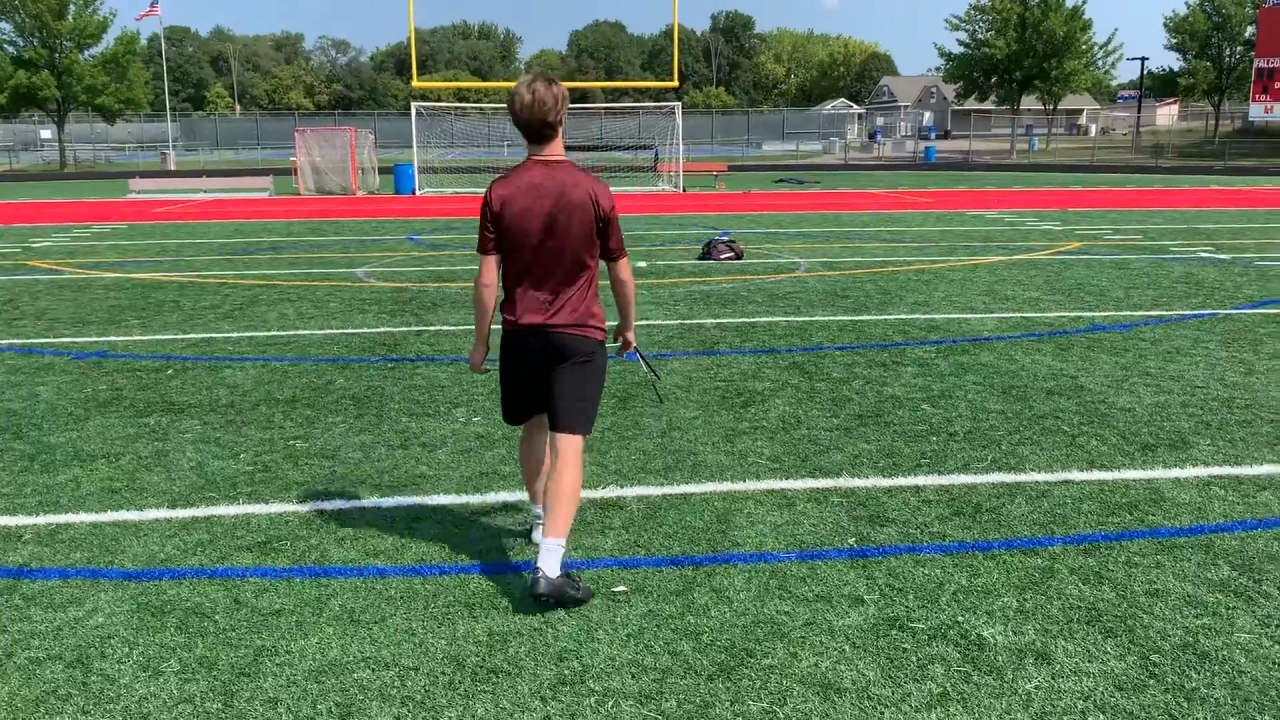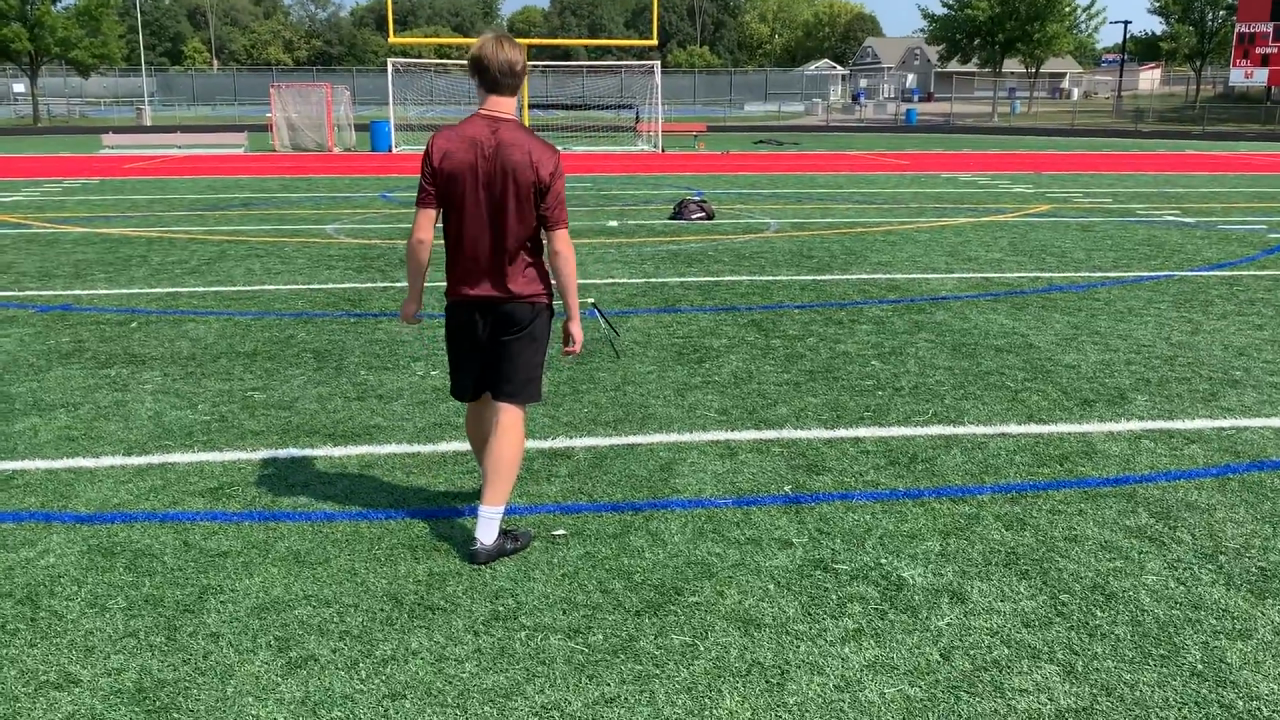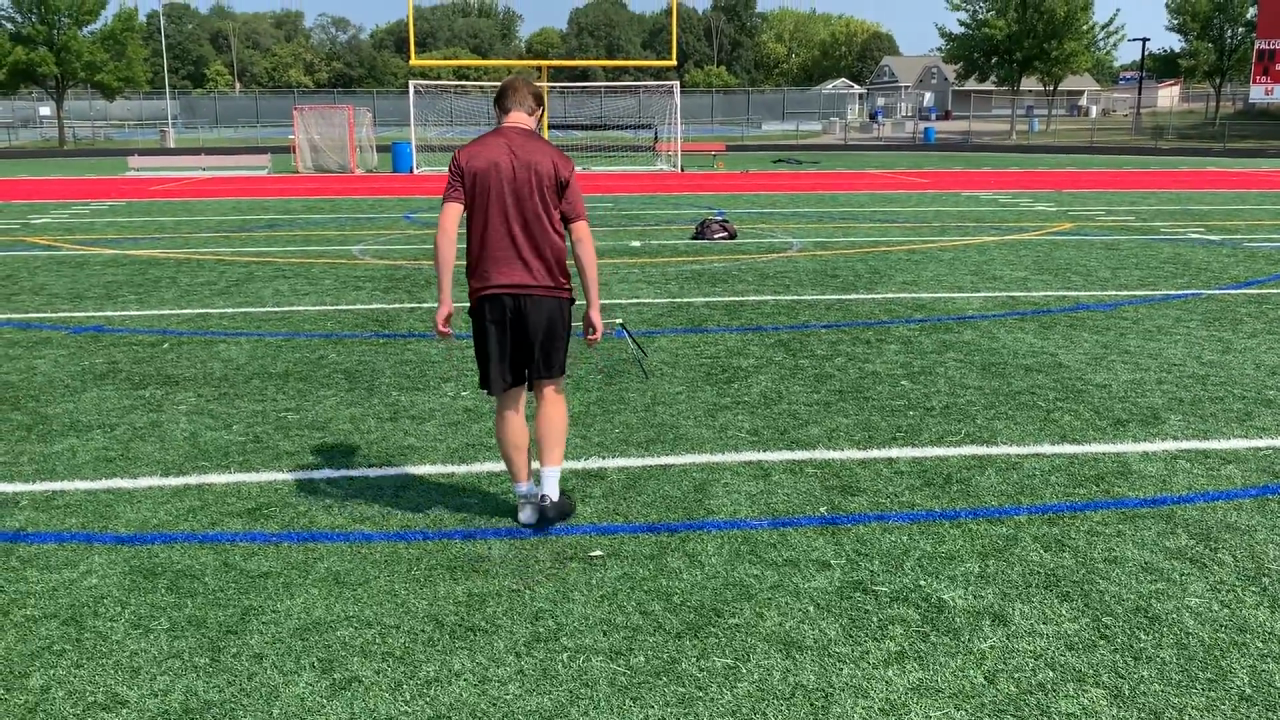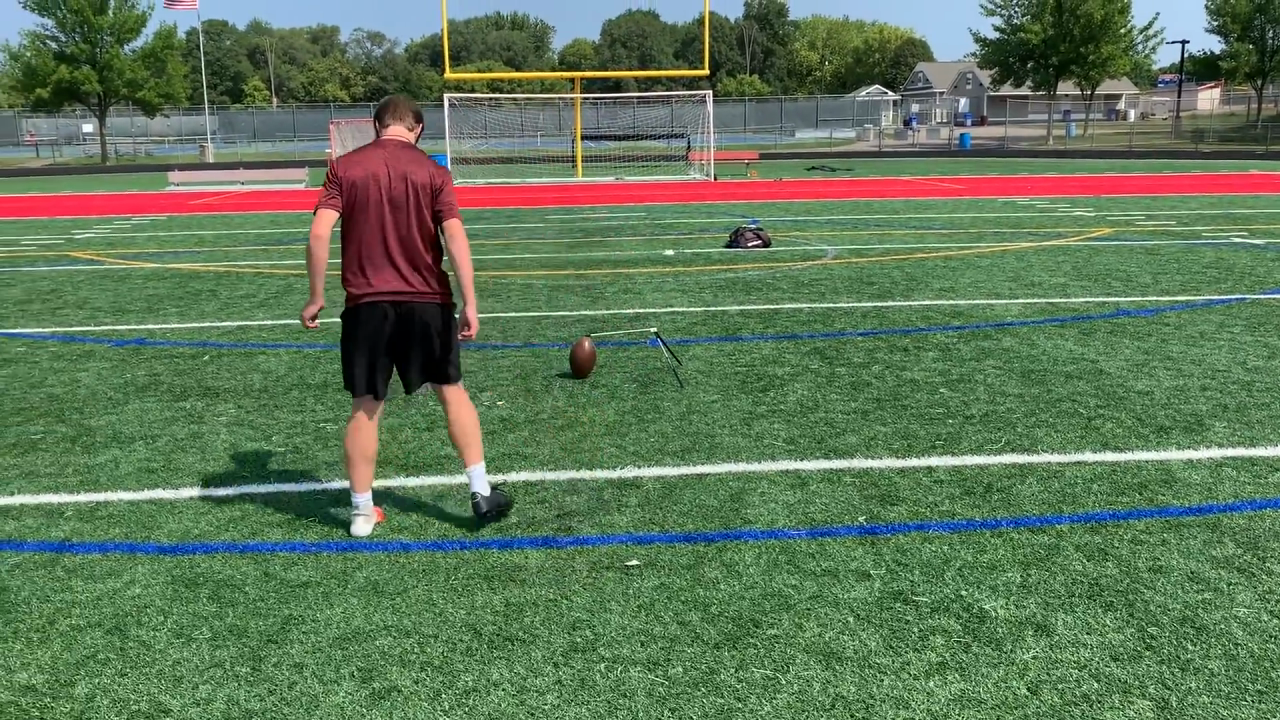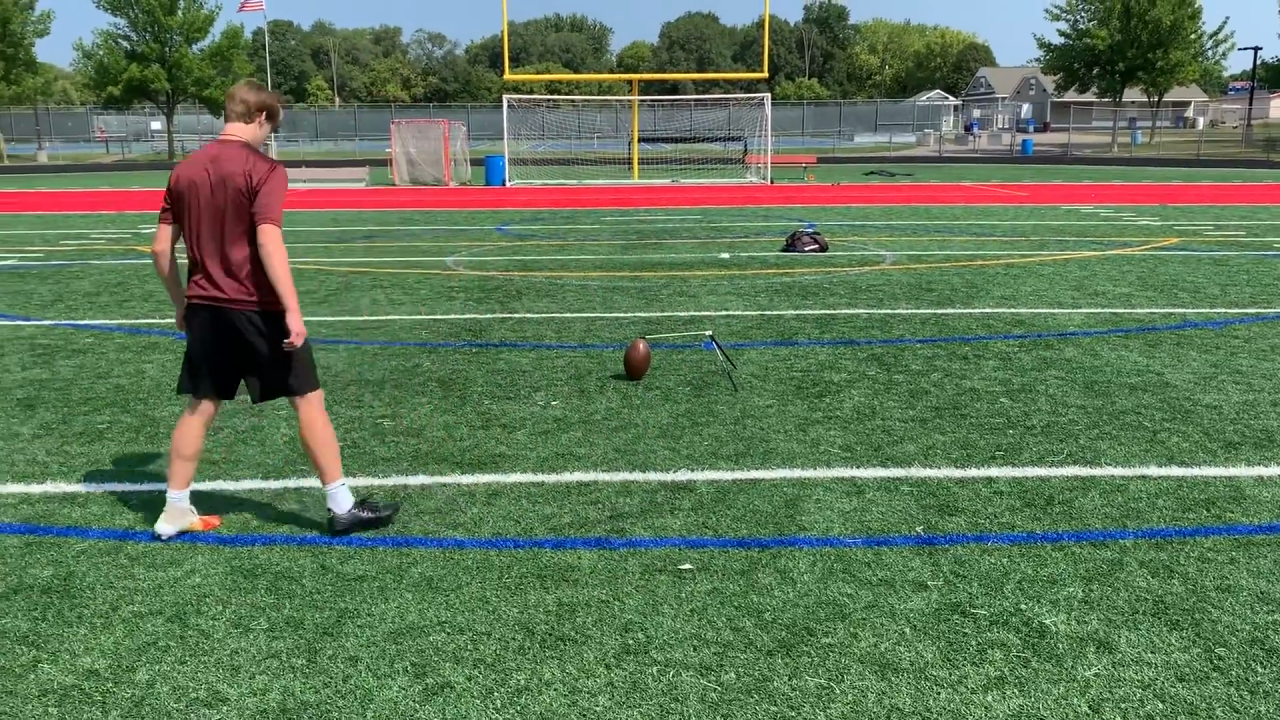
dt=1s
person 1, frame 1
left shoulder: (500, 192)
right shoulder: (594, 191)
left elbow: (487, 279)
right elbow: (621, 272)
left wrist: (480, 340)
right wrist: (628, 323)
left hip: (521, 334)
right hip: (580, 335)
left knee: (533, 427)
right knee: (569, 443)
left ankle: (541, 520)
right ankle: (550, 568)
person 1, frame 2
left shoulder: (443, 145)
right shoulder: (542, 156)
left elbow: (421, 236)
right elbow: (559, 246)
left wrist: (414, 296)
right wrist: (573, 316)
left hip: (465, 301)
right hip: (524, 302)
left knee: (479, 402)
right knee: (508, 410)
left ankle: (491, 487)
right ankle: (488, 533)
person 1, frame 3
left shoulder: (468, 156)
right shoulder: (555, 160)
left elbow: (446, 229)
right elbow: (581, 237)
left wrist: (444, 299)
right wrist: (593, 304)
left hip: (490, 294)
right hip: (548, 292)
left knee: (509, 398)
right knee: (550, 389)
left ankle: (525, 499)
right ankle: (549, 490)
person 1, frame 4
left shoulder: (344, 167)
right shoulder: (433, 170)
left elbow: (319, 232)
right elbow: (456, 237)
left wrist: (317, 297)
right wrist: (470, 304)
left hip: (367, 302)
right hip: (428, 301)
left knee: (366, 407)
right knee: (452, 391)
left ankle: (362, 511)
right ankle: (481, 490)
person 1, frame 5
left shoulder: (183, 170)
right shoulder: (262, 169)
left elbow: (161, 247)
right elbow: (269, 243)
left wrist: (180, 302)
right wrist: (292, 311)
left hip: (206, 308)
right hip: (257, 307)
left knee: (199, 408)
right knee: (309, 402)
left ankle: (175, 511)
right ankle: (342, 506)
